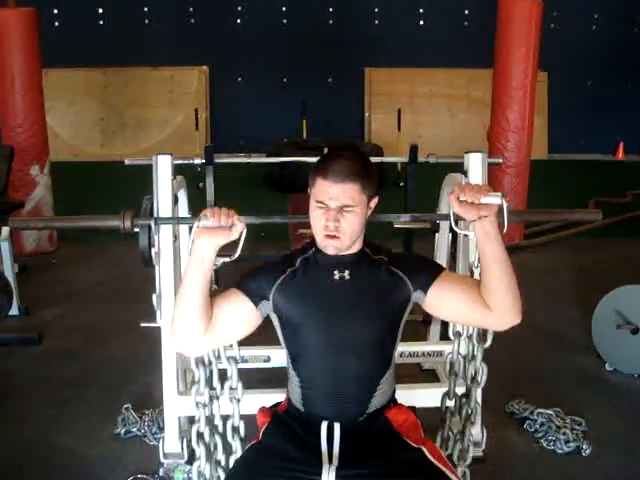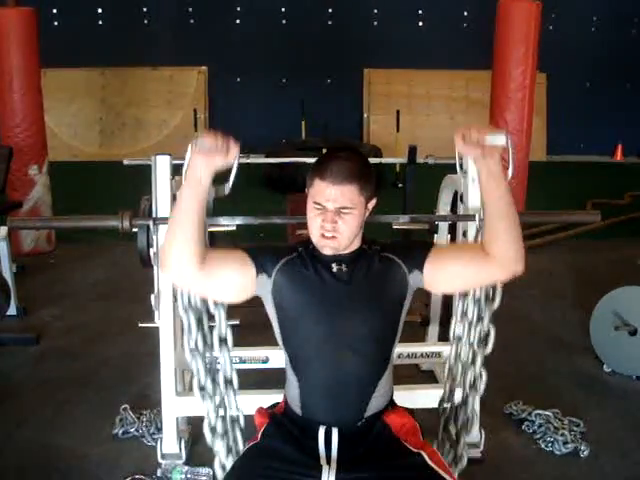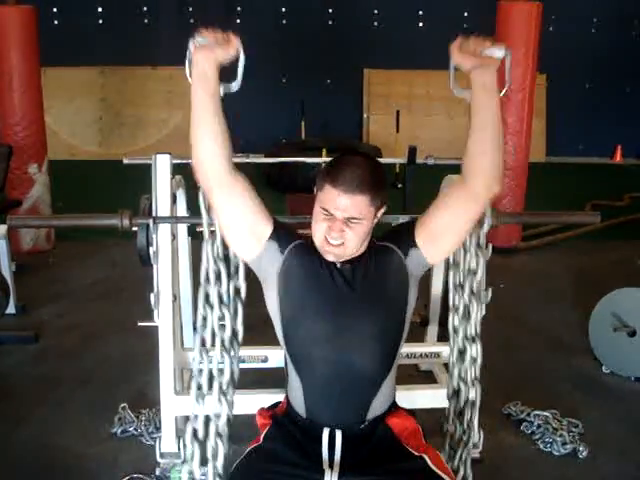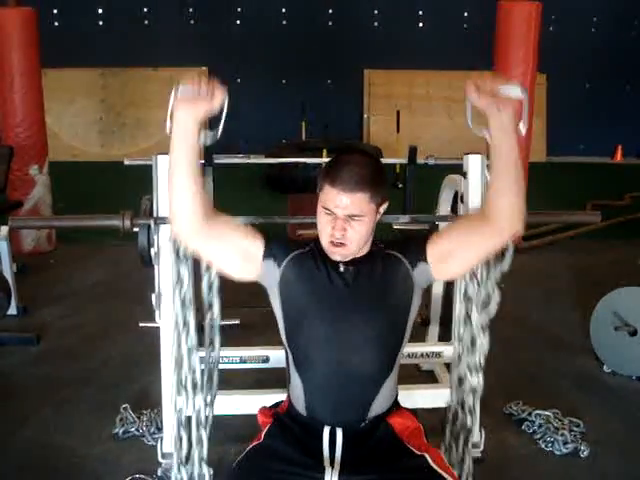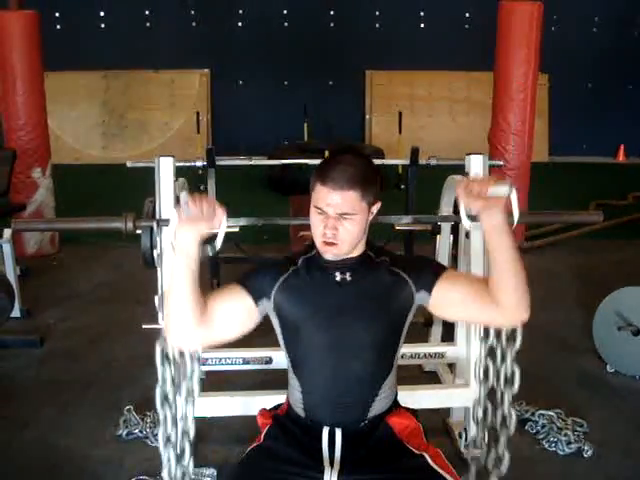
dt=0.3s
person 1, frame 1
left shoulder: (404, 273)
right shoulder: (276, 278)
left elbow: (503, 314)
right elbow: (191, 340)
left wrist: (485, 225)
right wrist: (204, 249)
left hip: (379, 433)
right hip: (294, 435)
person 1, frame 2
left shoulder: (400, 265)
right shoulder: (274, 267)
left elbow: (504, 262)
right elbow: (183, 271)
left wrist: (489, 166)
right wrist: (200, 172)
left hip: (378, 437)
right hip: (292, 437)
person 1, frame 3
left shoulder: (402, 259)
right shoulder: (281, 257)
left elbow: (478, 185)
right elbow: (217, 175)
left wrist: (484, 76)
right wrist: (205, 67)
left hip: (379, 442)
right hip: (293, 442)
person 1, frame 4
left shoulder: (407, 268)
right shoulder: (285, 264)
left elbow: (502, 224)
right elbow: (192, 228)
left wrist: (501, 119)
right wrist: (188, 120)
left hip: (381, 439)
right hip: (295, 439)
person 1, frame 5
left shoulder: (407, 275)
right shoulder: (277, 278)
left elbow: (511, 312)
right elbow: (187, 334)
left wrist: (495, 223)
right wrist: (187, 241)
left hip: (381, 438)
right hip: (296, 438)
